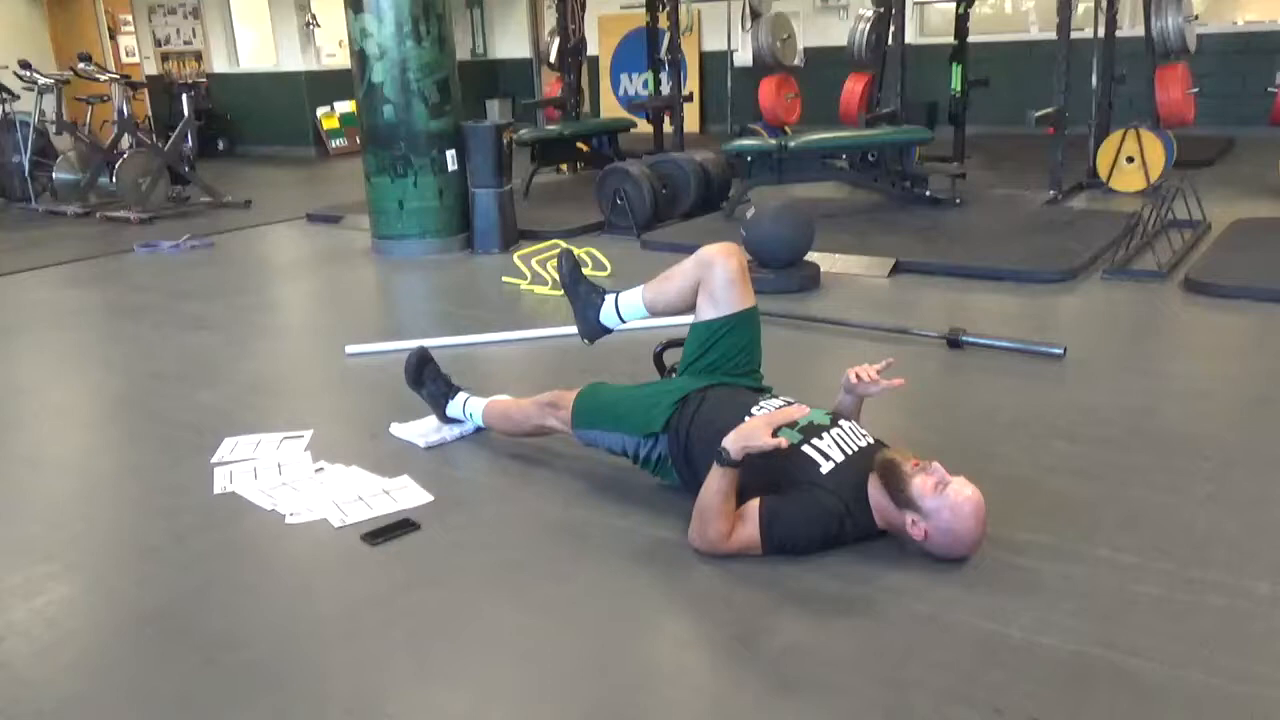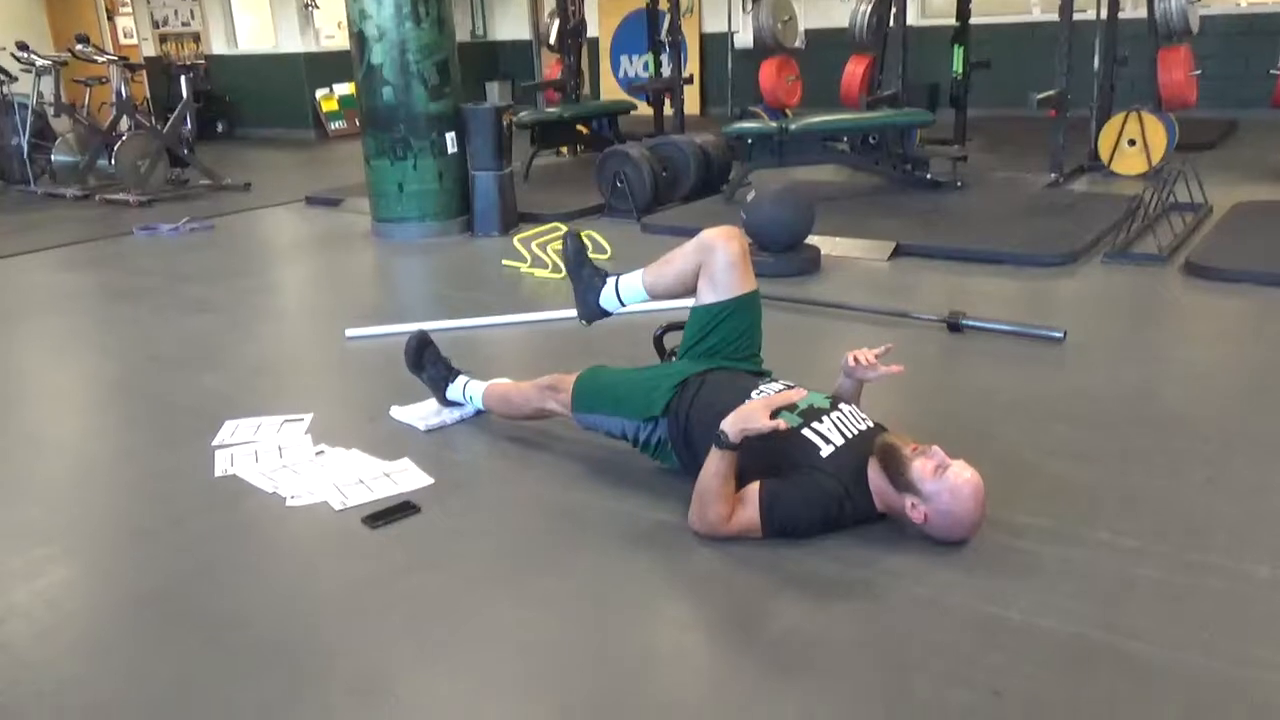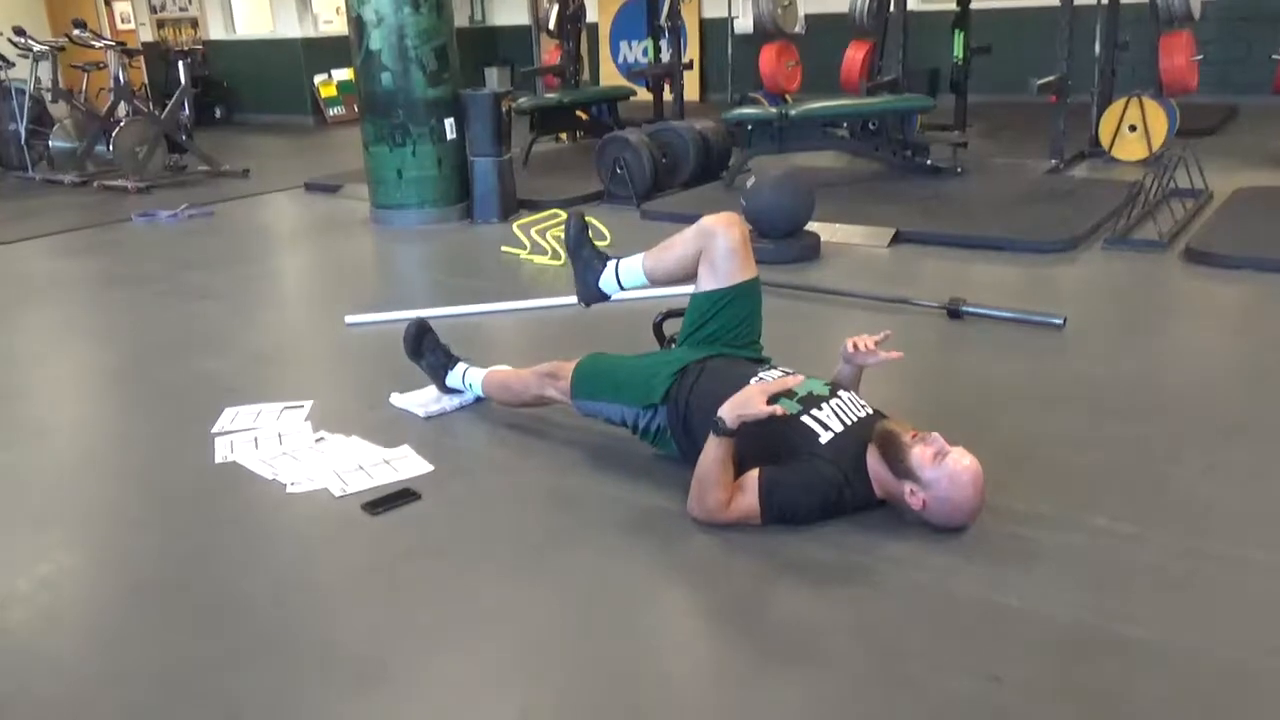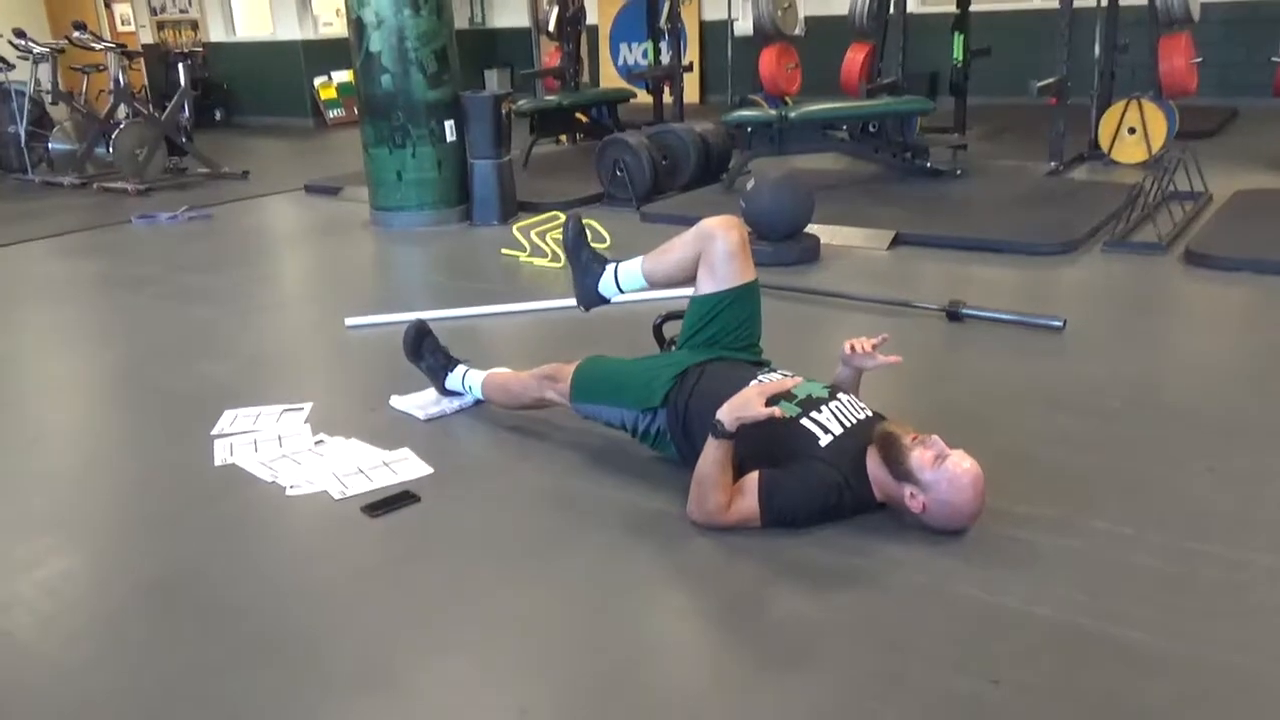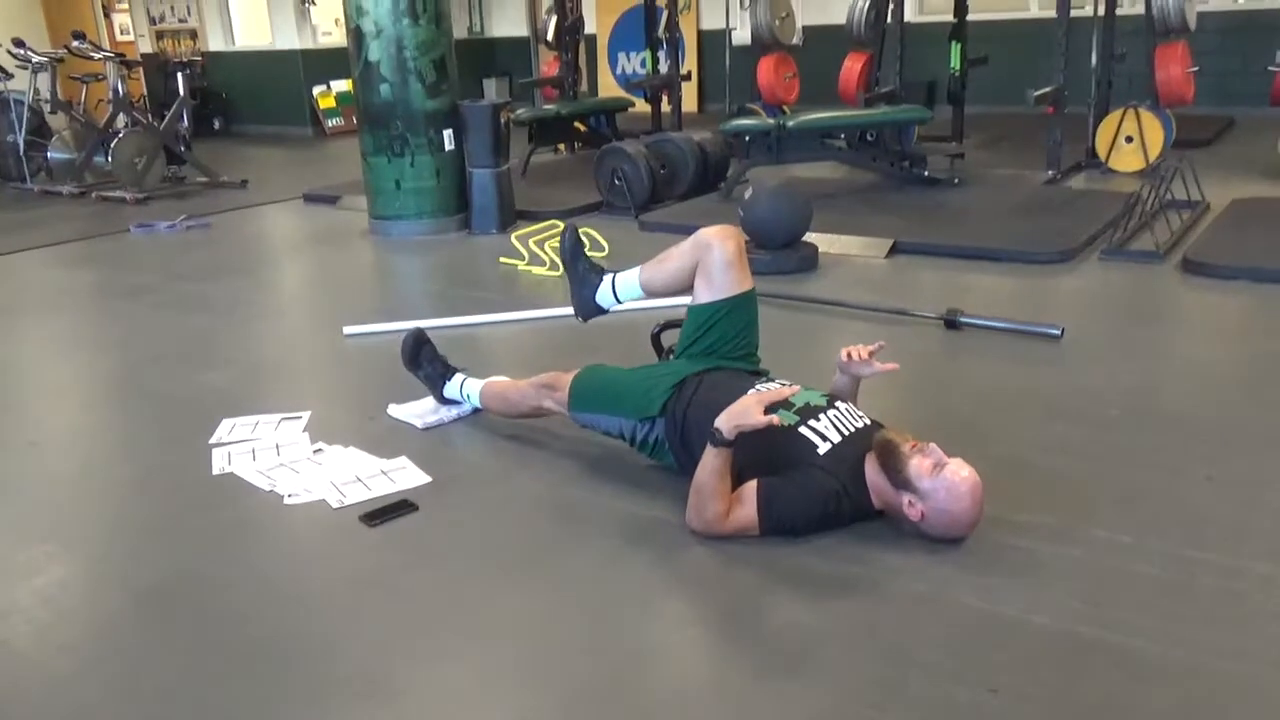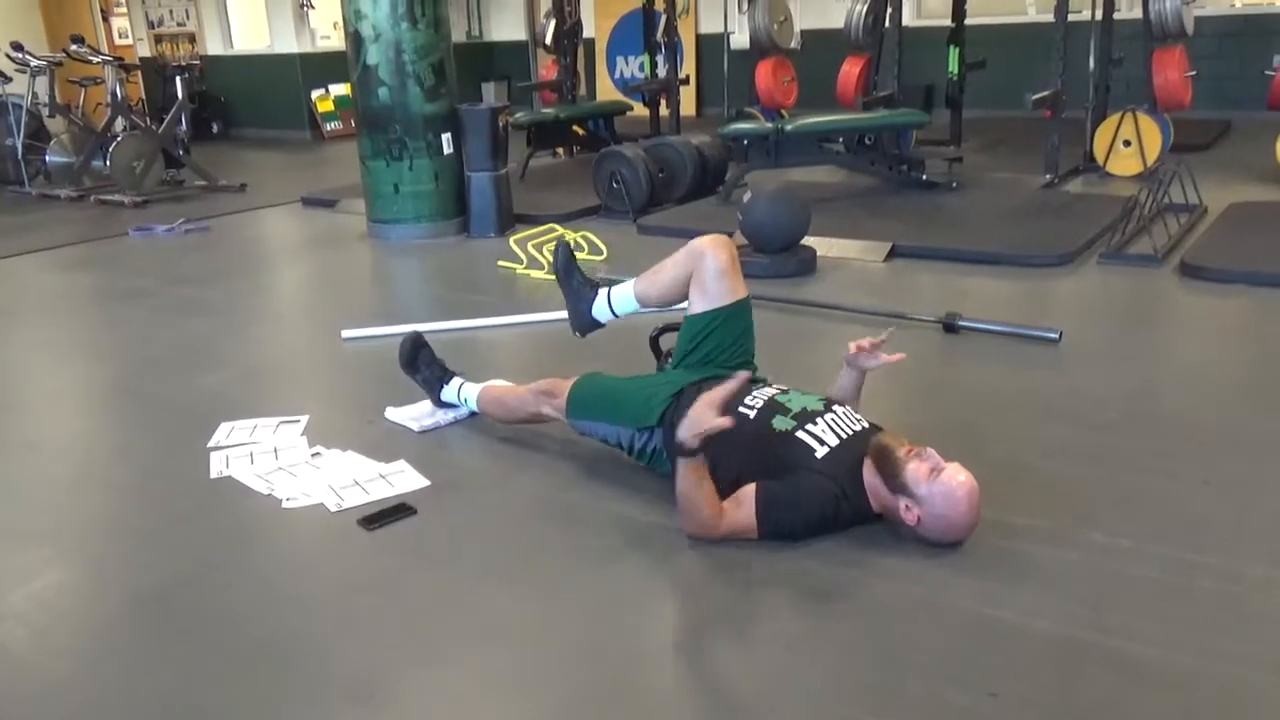
dt=0.2s
person 1, frame 1
left shoulder: (827, 515)
right shoulder: (882, 467)
left elbow: (709, 536)
left wrist: (733, 449)
right wrist: (852, 394)
left hip: (679, 423)
right hip: (735, 390)
left knee: (553, 407)
right knee: (722, 259)
left ankle: (459, 405)
right ankle: (604, 311)
person 1, frame 2
left shoulder: (827, 498)
right shoulder: (883, 452)
left elbow: (708, 520)
left wrist: (730, 432)
right wrist: (852, 379)
left hip: (678, 408)
right hip: (736, 376)
left knee: (553, 390)
right knee: (722, 243)
left ankle: (459, 390)
right ankle: (604, 294)
person 1, frame 3
left shoulder: (826, 487)
right shoulder: (882, 438)
left elbow: (708, 508)
left wrist: (728, 420)
right wrist: (851, 366)
left hip: (679, 395)
right hip: (735, 364)
left knee: (551, 378)
right knee: (723, 230)
left ankle: (459, 376)
right ankle: (605, 276)
person 1, frame 4
left shoulder: (826, 489)
right shoulder: (880, 439)
left elbow: (707, 511)
left wrist: (726, 422)
right wrist: (850, 369)
left hip: (678, 398)
right hip: (734, 367)
left knee: (551, 380)
right knee: (723, 233)
left ankle: (459, 378)
right ankle: (604, 280)
person 1, frame 5
left shoulder: (824, 497)
right shoulder: (880, 448)
left elbow: (707, 519)
left wrist: (724, 430)
right wrist: (847, 376)
left hip: (678, 407)
right hip: (732, 376)
left knee: (550, 389)
right knee: (720, 242)
left ankle: (456, 387)
right ankle: (601, 291)
person 1, frame 6
left shoulder: (821, 500)
right shoulder: (882, 452)
left elbow: (707, 522)
left wrist: (688, 441)
right wrist: (854, 371)
left hip: (674, 409)
right hip: (728, 383)
left knee: (548, 395)
right knee: (712, 251)
left ankle: (454, 392)
right ankle: (598, 305)
